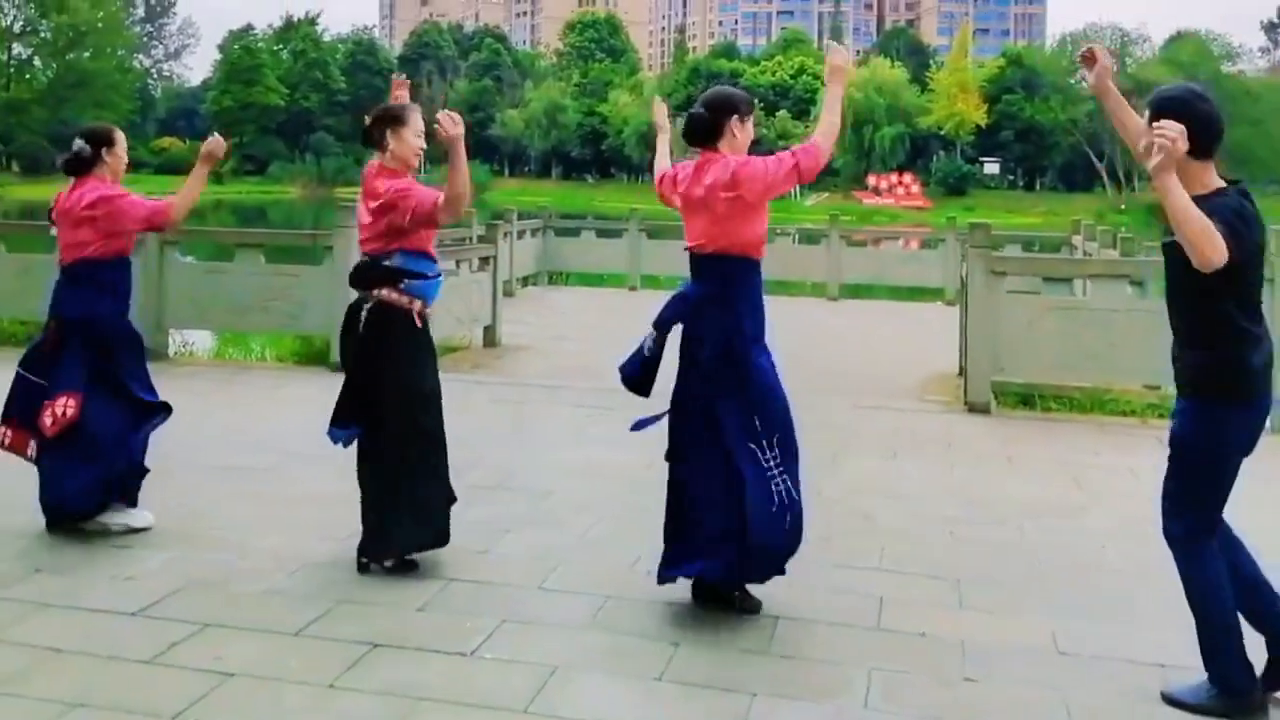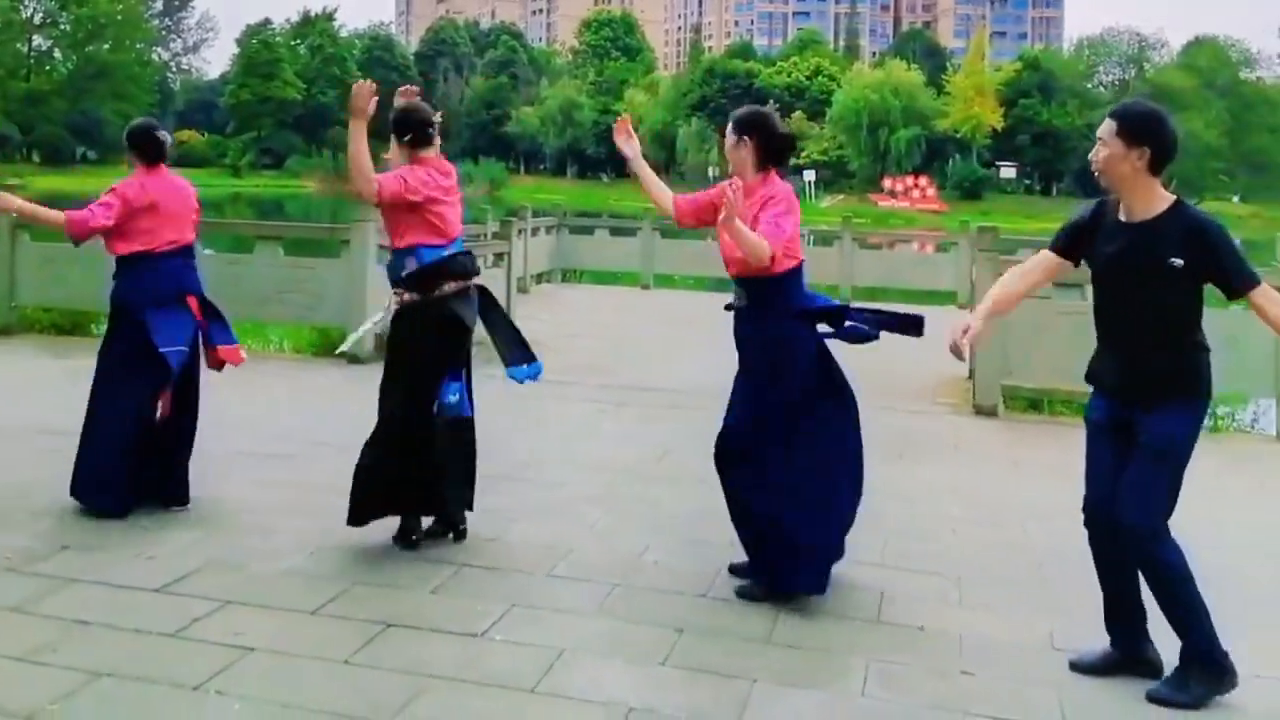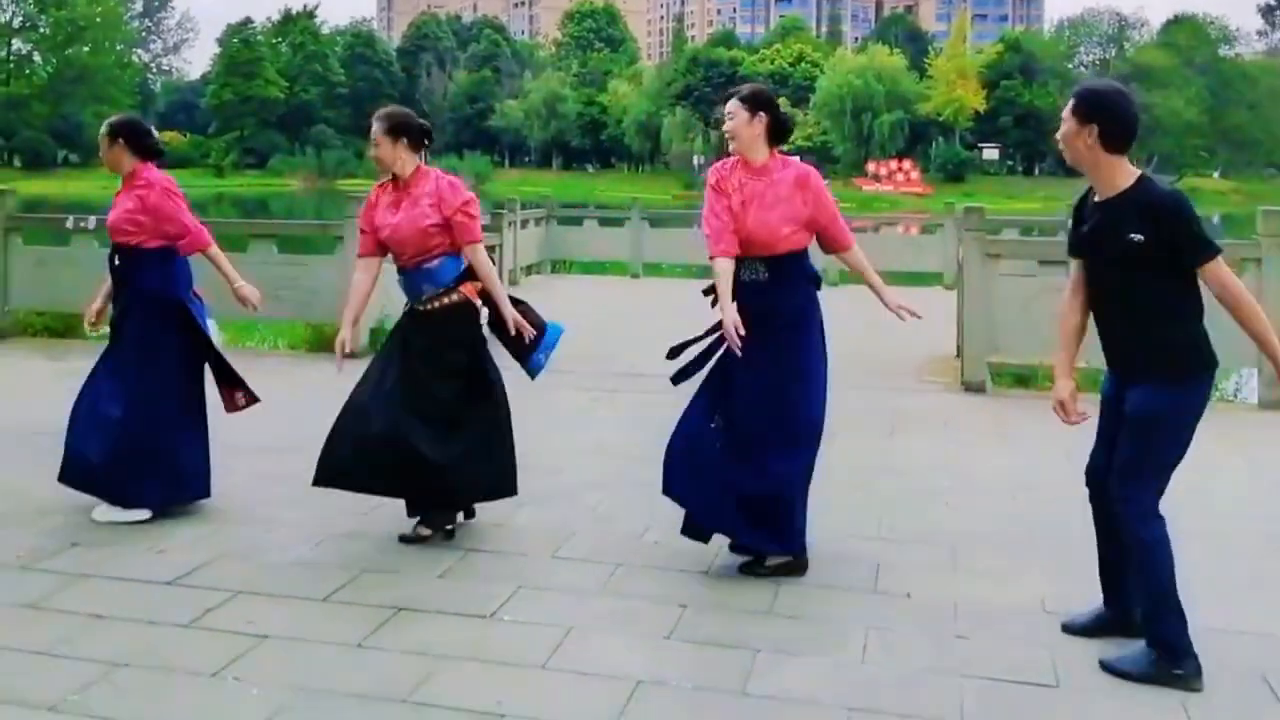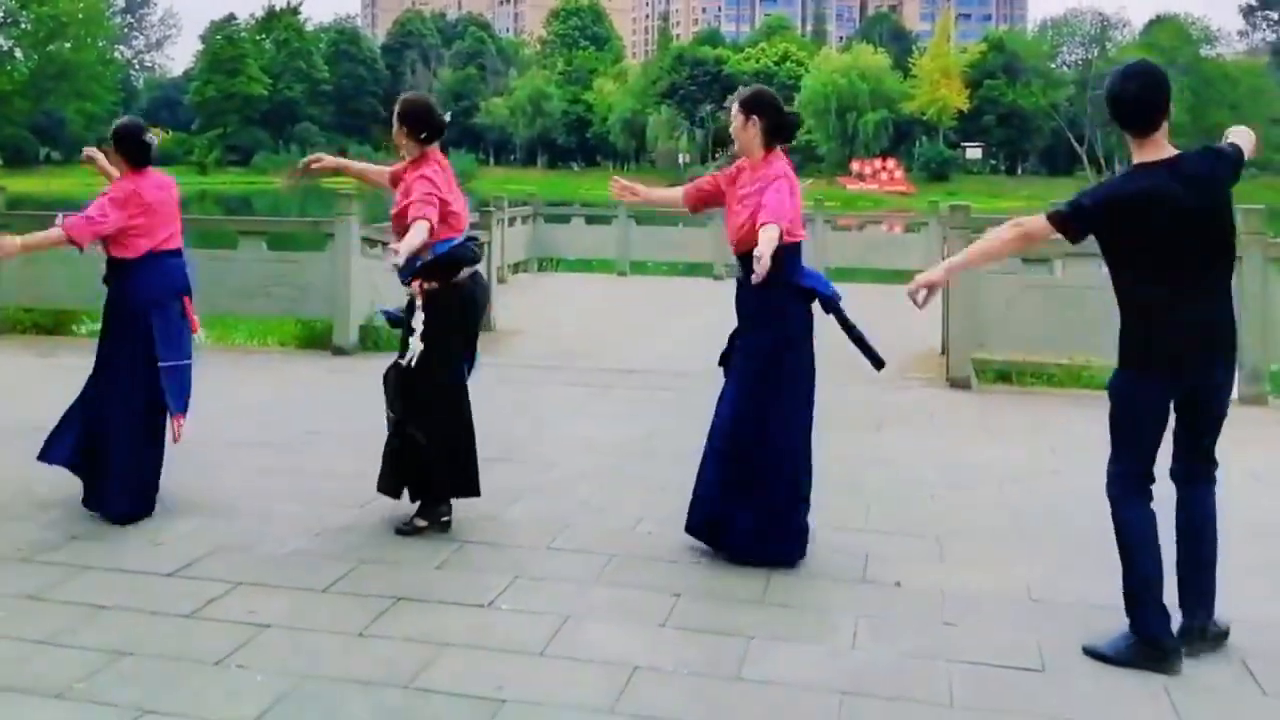
dt=0.4s
person 1, frame 1
left shoulder: (1221, 212)
right shoulder: (1218, 192)
left elbow: (1209, 258)
right elbow: (1145, 143)
left wrist: (1163, 176)
right wrist: (1106, 87)
left hip: (1222, 395)
left knee: (1188, 529)
right knee: (1200, 520)
person 1, frame 2
left shoulder: (1196, 232)
right shoulder: (1096, 223)
right elbow: (1033, 272)
right wrist: (979, 317)
left hip: (1174, 401)
right hip: (1112, 393)
left knee: (1141, 524)
right knee: (1104, 514)
left ankle: (1208, 663)
right ankle: (1131, 644)
person 1, frame 3
left shoulder: (1163, 205)
right shoulder: (1088, 208)
left elbow: (1225, 285)
right elbow: (1078, 292)
right wrist: (1062, 372)
left hip: (1173, 378)
right hip: (1125, 374)
left knee: (1132, 499)
right knee: (1102, 482)
left ankle: (1173, 654)
right ankle: (1122, 606)
person 1, frame 4
left shoulder: (1114, 197)
right shoulder: (1212, 166)
left elbow: (1024, 233)
right elbow: (1244, 138)
left wrist: (945, 268)
right wrist: (1239, 134)
left hip: (1151, 362)
right hip: (1216, 355)
left knee: (1129, 485)
right knee: (1196, 478)
left ankle: (1152, 634)
right ankle: (1198, 620)
person 2, frame 1
left shoulder: (692, 175)
right shoulder: (744, 176)
left elbow: (663, 178)
right elbow: (812, 156)
left wrist: (661, 124)
right wrist: (833, 85)
left hip: (714, 313)
right hip: (729, 315)
left knee: (713, 439)
right knee: (758, 440)
left ankle: (716, 570)
right ankle: (722, 575)
person 2, frame 2
left shoulder: (779, 198)
right shoulder: (741, 190)
left elbow: (764, 255)
right elbow: (680, 207)
left wrist: (732, 222)
right wrist: (635, 159)
left hip: (776, 329)
right hip: (773, 326)
left knee: (762, 447)
right knee: (769, 445)
left ankle: (786, 571)
right ankle: (788, 561)
person 2, frame 3
left shoulder: (800, 177)
right shoulder: (721, 175)
left elbow: (840, 241)
right elbow: (720, 246)
left wrist: (883, 294)
right wrist: (727, 307)
left hip: (791, 308)
right hip: (747, 309)
left knee: (782, 422)
right knee: (740, 415)
left ankle: (786, 545)
right ankle: (757, 527)
person 2, frame 4
left shoulder: (777, 176)
right shoulder: (739, 172)
left elbow: (773, 221)
right elbow: (693, 194)
left wrist: (764, 251)
right wrist: (643, 194)
left hip: (779, 307)
right hip: (757, 309)
left knee: (770, 423)
right knee: (742, 417)
left ankle: (776, 540)
right ankle: (748, 529)
person 3, frame 1
left shoulder: (378, 176)
right shoulder: (396, 190)
right elbow: (453, 207)
left wrist: (398, 109)
right wrist: (456, 143)
left hip: (391, 316)
right hip: (395, 318)
left knee: (390, 425)
right knee: (406, 427)
left ankle: (386, 536)
right ankle: (381, 546)
person 3, frame 2
left shoulder: (411, 178)
right shoulder: (441, 170)
left elbow: (367, 188)
left wrist: (359, 121)
right wrist: (407, 113)
left hip: (426, 306)
right hip: (455, 297)
left knee: (402, 412)
right knee: (447, 407)
left ankle: (413, 516)
right ankle: (449, 513)
person 3, frame 3
left shoulder: (447, 188)
right shoulder: (378, 200)
left elbow: (475, 252)
right elbow: (367, 267)
left wrist: (504, 305)
right wrist: (348, 325)
left hip: (457, 312)
right hip: (420, 315)
left knee: (445, 409)
right knee: (395, 405)
left ankle: (440, 510)
right ankle: (444, 503)
person 3, frame 4
left shoulder: (424, 178)
right shoulder: (424, 166)
left elbow: (423, 225)
right elbow: (389, 175)
left wrist: (403, 246)
right wrist: (339, 163)
left hip: (443, 294)
right hip: (442, 292)
left knee: (429, 395)
right knee: (418, 390)
left ankle: (436, 503)
right ankle: (436, 493)
person 4, frame 1
left shoulder: (73, 194)
right shoulder: (104, 197)
right elbow: (166, 215)
right wrist: (204, 166)
left hip: (82, 307)
right hip: (97, 311)
left knee: (85, 404)
right knee: (119, 401)
left ankle: (72, 502)
right ankle: (109, 501)
person 4, frame 2
left shoulder: (129, 191)
right shoulder: (183, 190)
left elbow: (82, 224)
left hip: (140, 296)
right hip: (182, 295)
left knee: (123, 391)
right knee: (175, 392)
left ankle: (109, 492)
right ankle: (166, 490)
person 4, frame 3
left shoulder: (155, 186)
right shoulder: (131, 189)
left elbow: (196, 237)
right elbow: (125, 254)
left wrist: (236, 282)
right wrist: (103, 299)
left hip: (160, 299)
right hip: (142, 300)
left knee: (148, 393)
right knee: (163, 393)
left ankle: (136, 494)
right ankle: (169, 486)
person 4, frame 4
left shoulder: (122, 193)
right shoulder: (164, 183)
left elbow: (82, 226)
right wrist: (107, 167)
left hip: (138, 298)
right hip: (167, 294)
left knee: (130, 397)
right knee: (132, 391)
left ankle: (124, 499)
right ankle: (125, 490)
